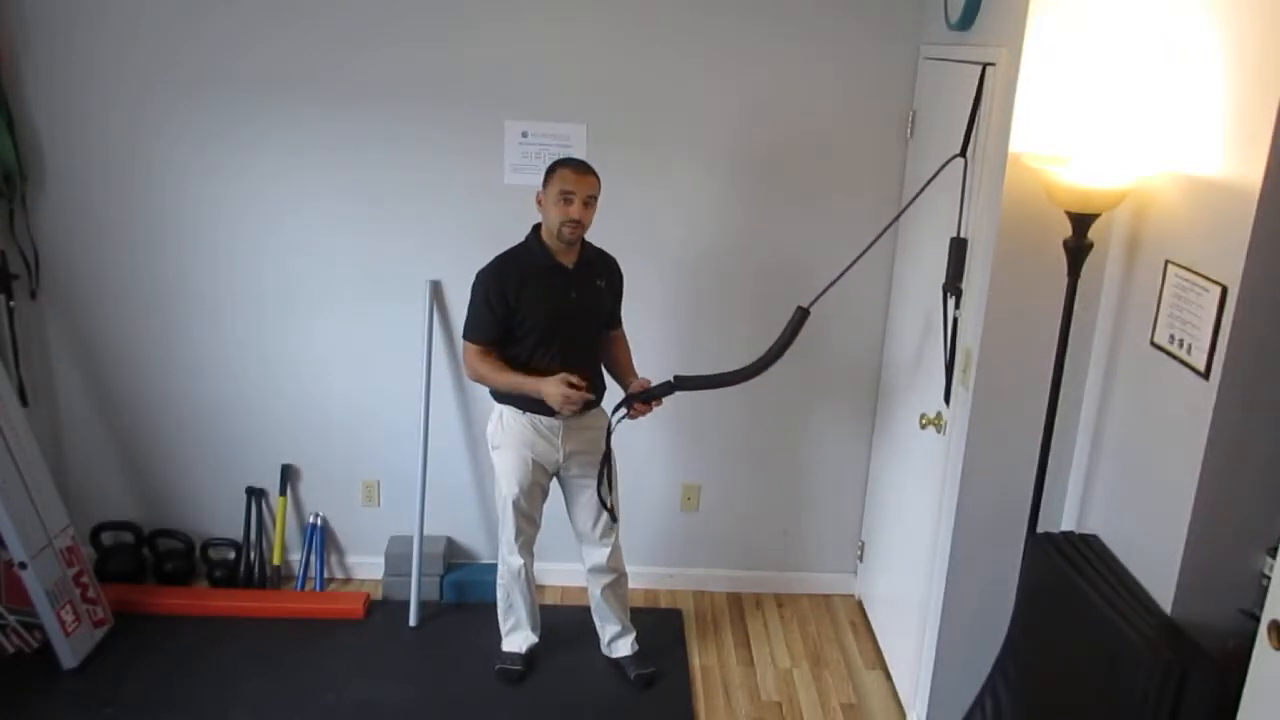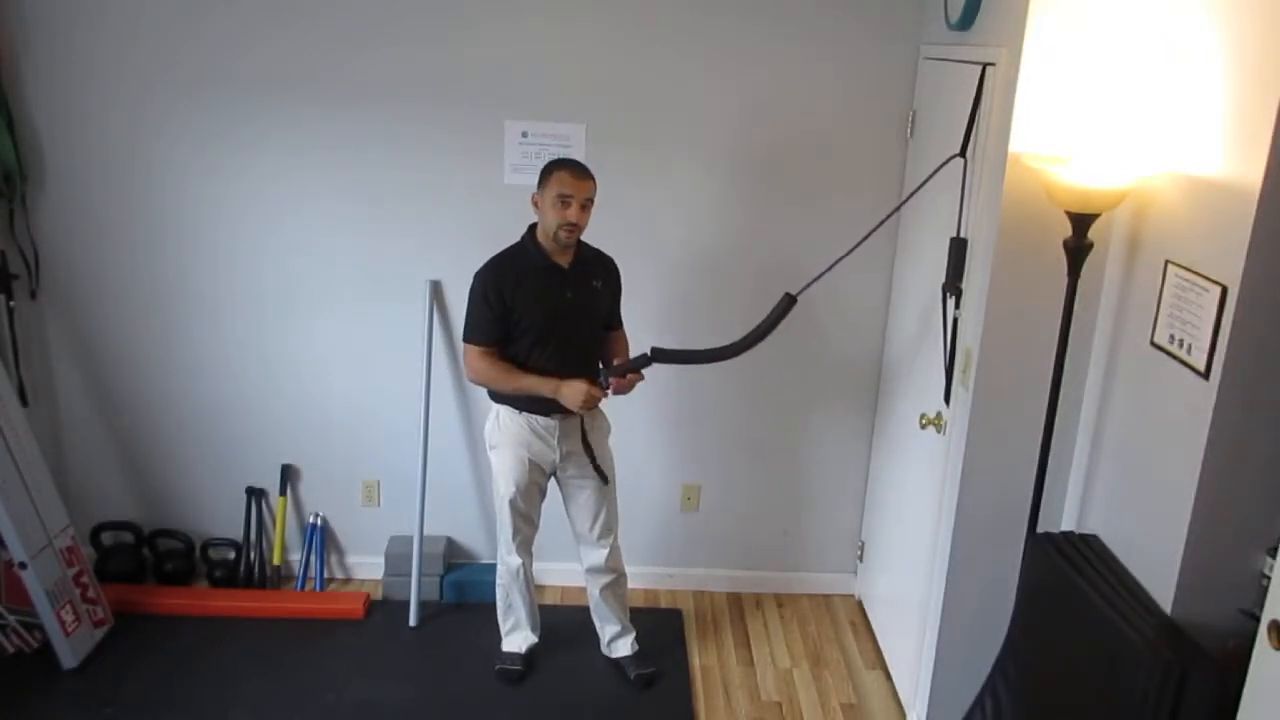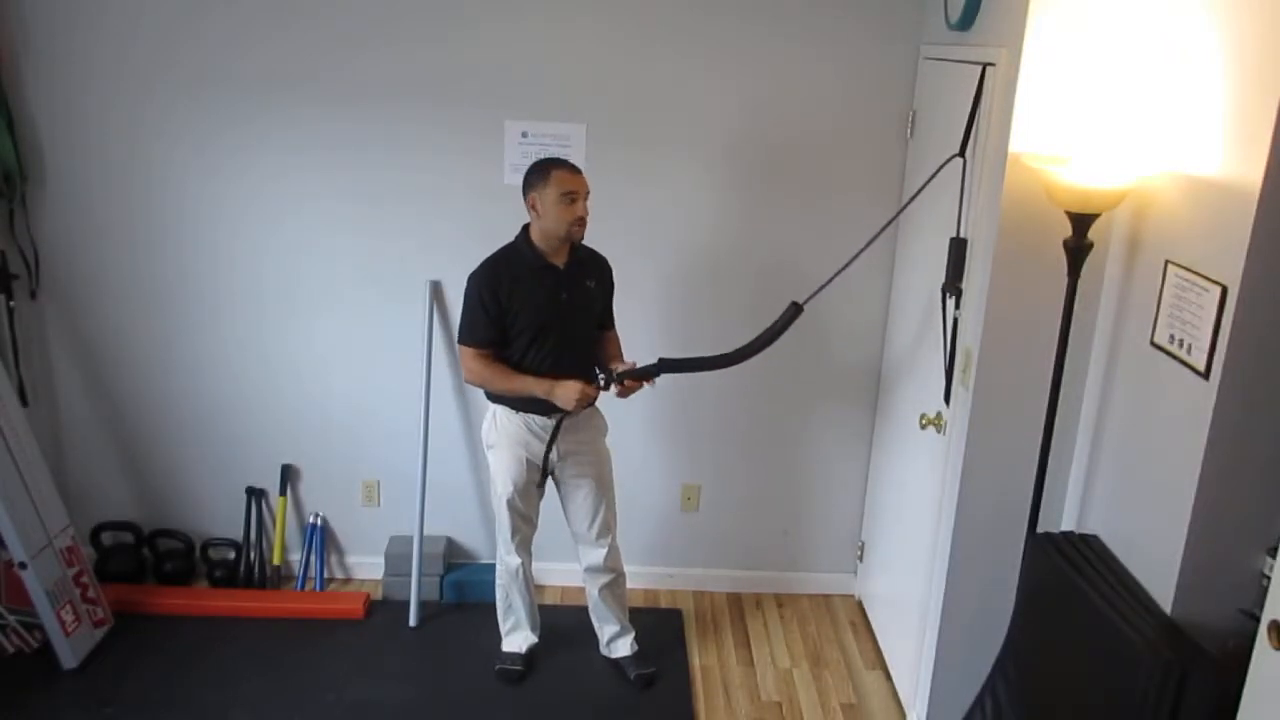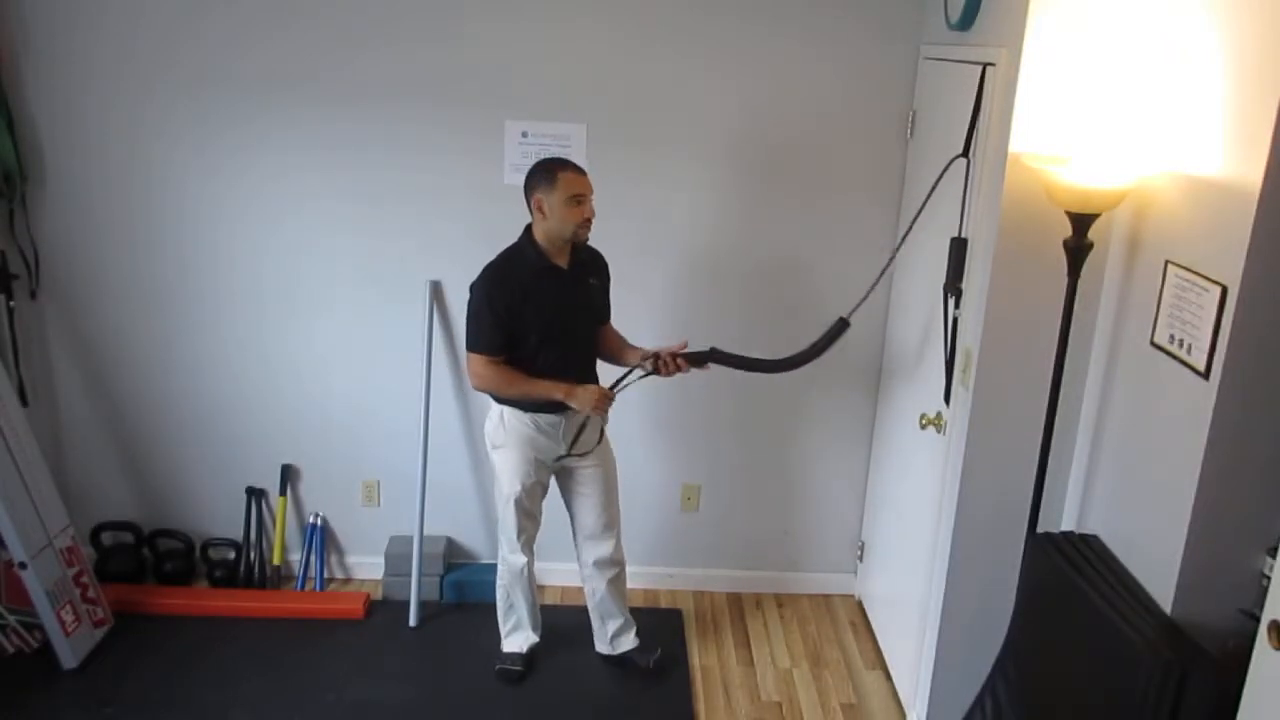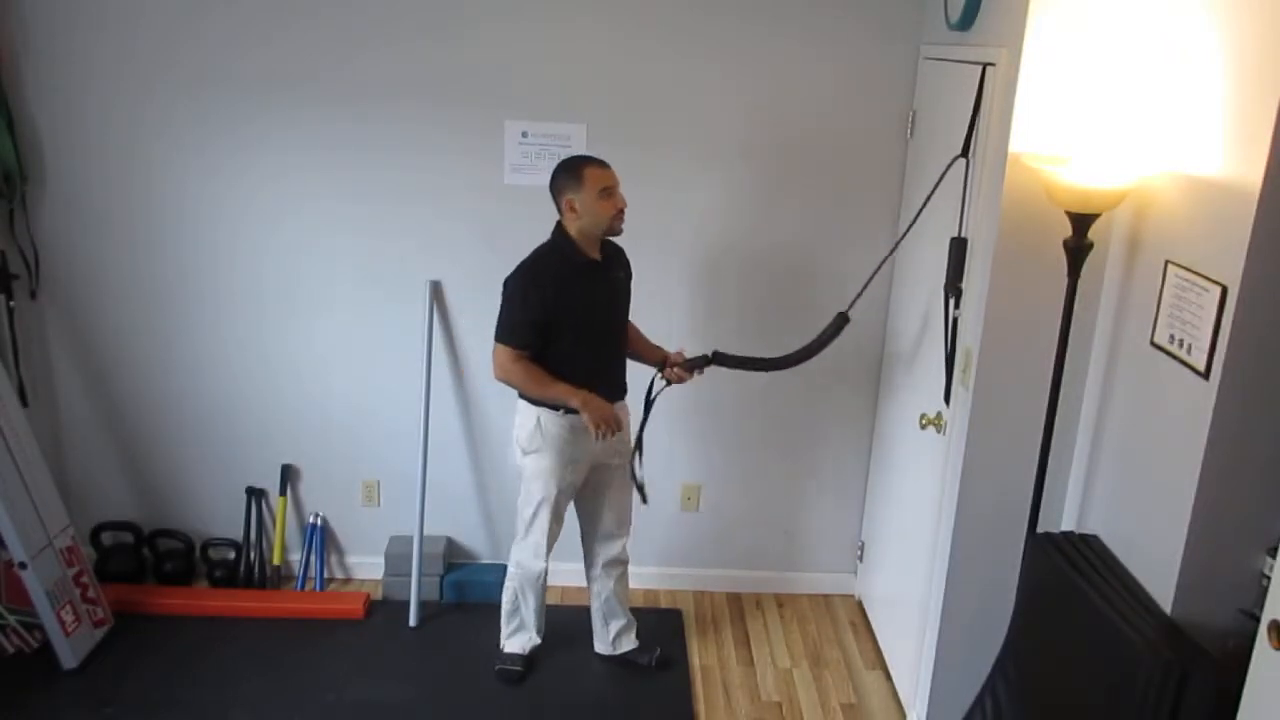
dt=0.3s
person 1, frame 1
left shoulder: (605, 269)
right shoulder: (502, 274)
right elbow: (475, 361)
left wrist: (629, 380)
right wrist: (540, 386)
left hip: (589, 426)
right hip: (522, 426)
left knee: (602, 543)
right knee: (516, 545)
left ankle: (619, 642)
right ankle: (517, 640)
person 1, frame 2
left shoulder: (603, 269)
right shoulder: (499, 274)
right elbow: (478, 365)
left wrist: (622, 367)
right wrist: (557, 387)
left hip: (585, 425)
right hip: (518, 426)
left knee: (601, 544)
right knee: (515, 546)
left ankle: (619, 642)
right ankle: (517, 640)
person 1, frame 3
left shoulder: (596, 268)
right shoulder: (493, 276)
right elbow: (473, 367)
left wrist: (617, 368)
right wrist: (550, 388)
left hip: (582, 424)
right hip: (516, 426)
left knee: (599, 544)
right knee: (514, 546)
left ankle: (619, 643)
right ankle: (518, 640)
person 1, frame 4
left shoulder: (593, 265)
right shoulder: (499, 279)
right elbow: (482, 374)
left wrist: (645, 357)
right wrist: (566, 392)
left hip: (585, 422)
right hip: (520, 427)
left knee: (601, 540)
right knee: (517, 545)
left ankle: (617, 639)
right ankle: (517, 640)
person 1, frame 5
left shoulder: (616, 260)
right shoulder: (536, 276)
right elbow: (507, 366)
left wrist: (661, 359)
right wrist: (583, 401)
left hip: (607, 424)
right hip: (552, 427)
left knee: (610, 542)
right knee: (534, 546)
left ankle: (615, 640)
right ankle: (517, 641)
